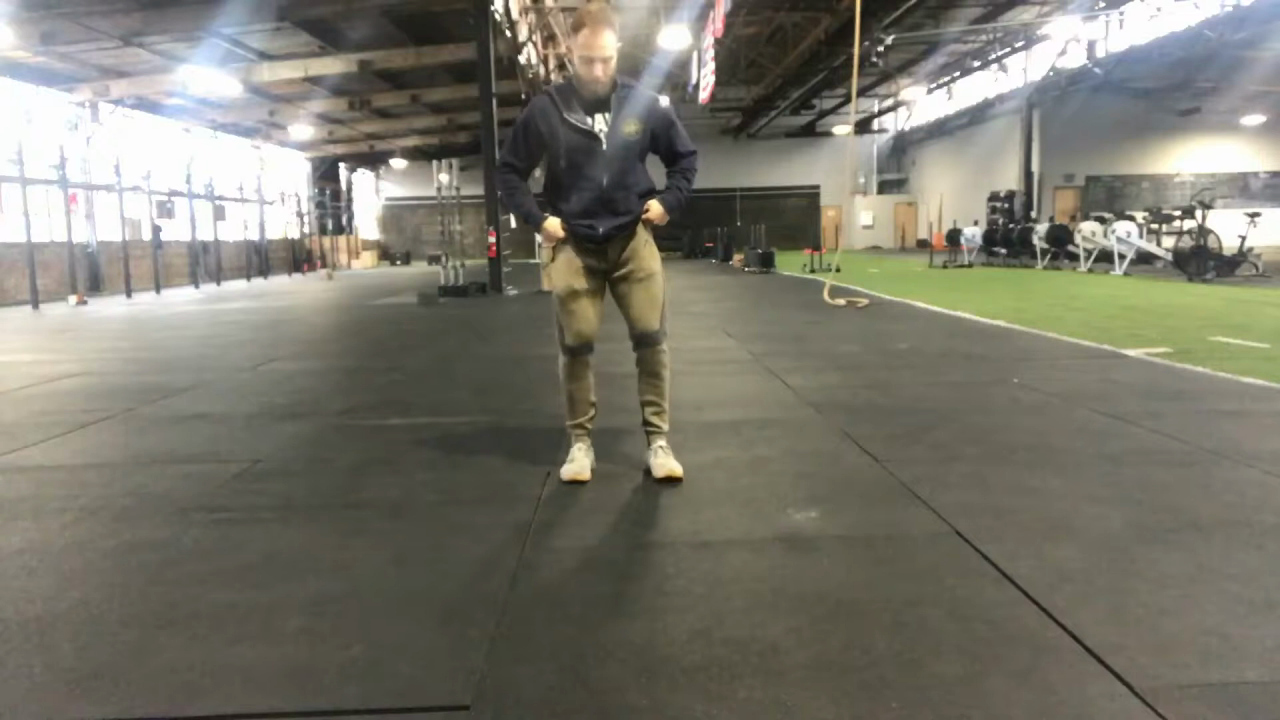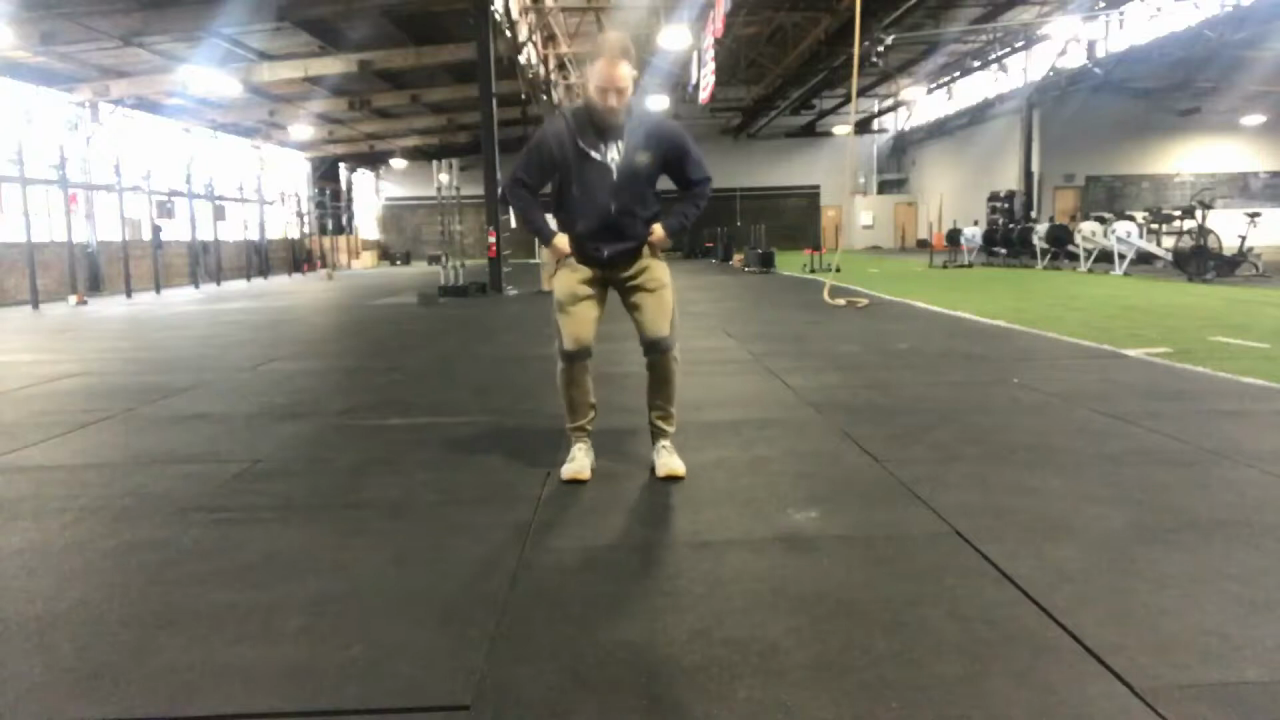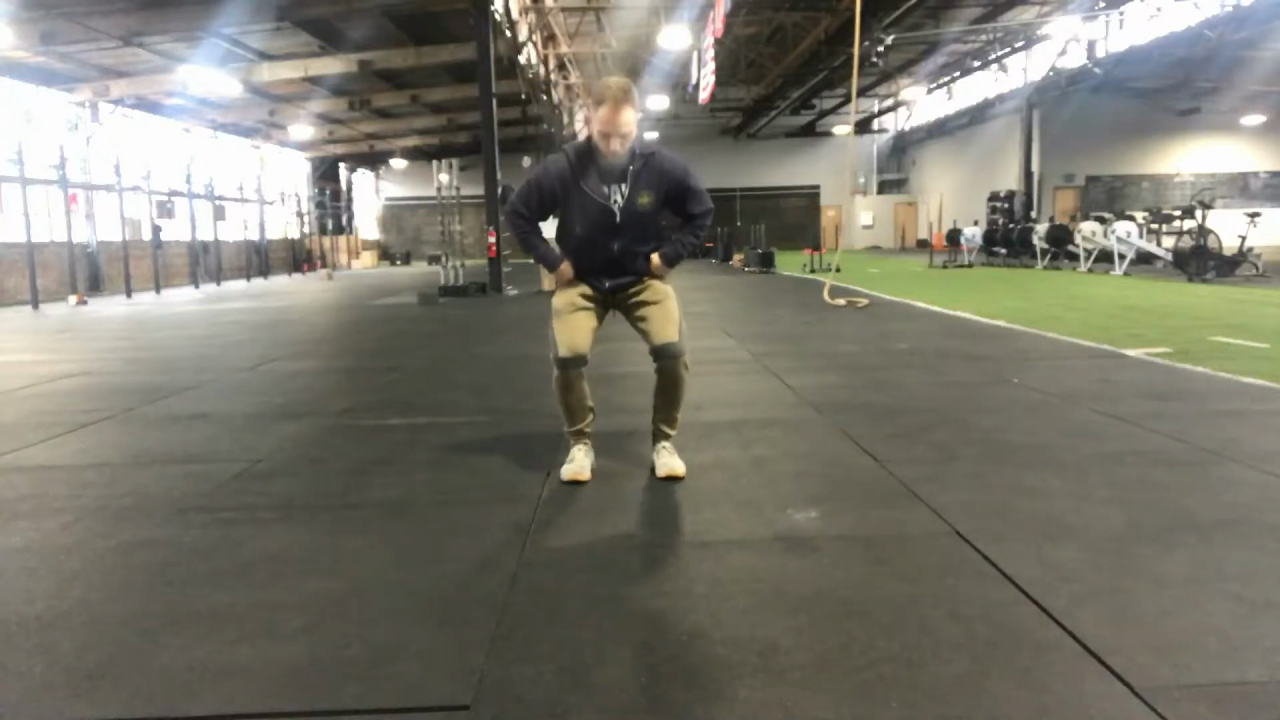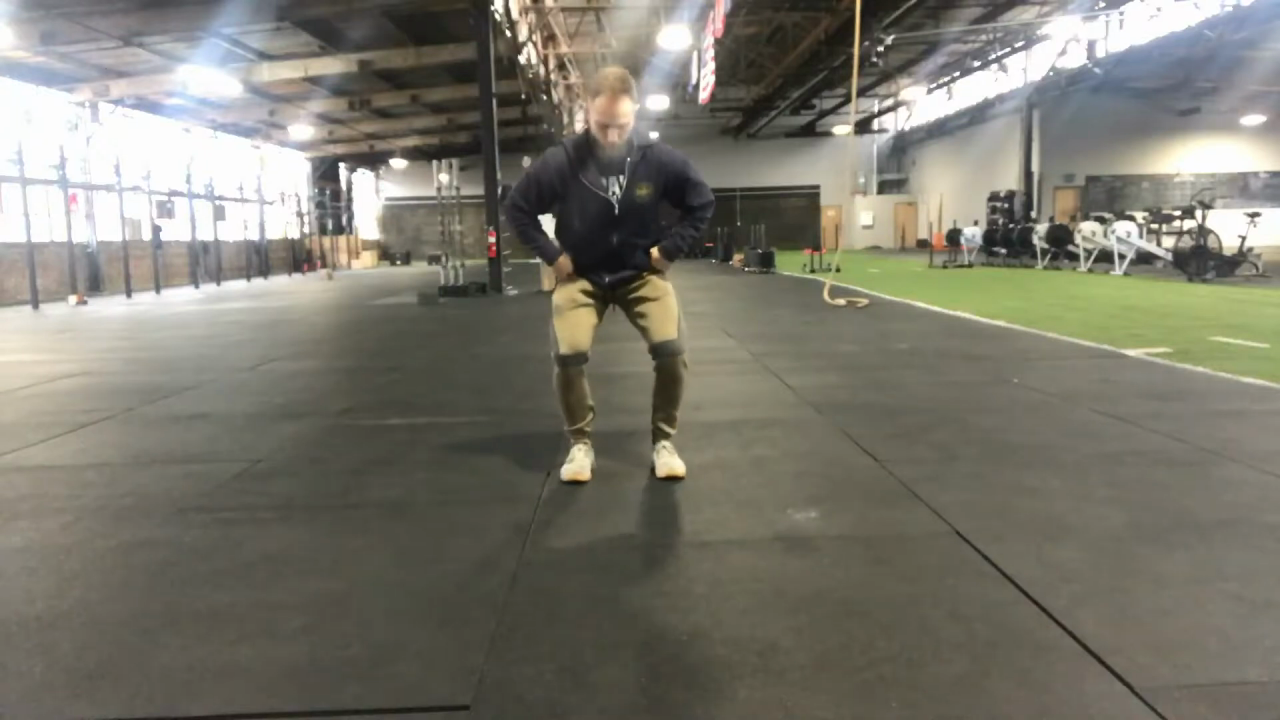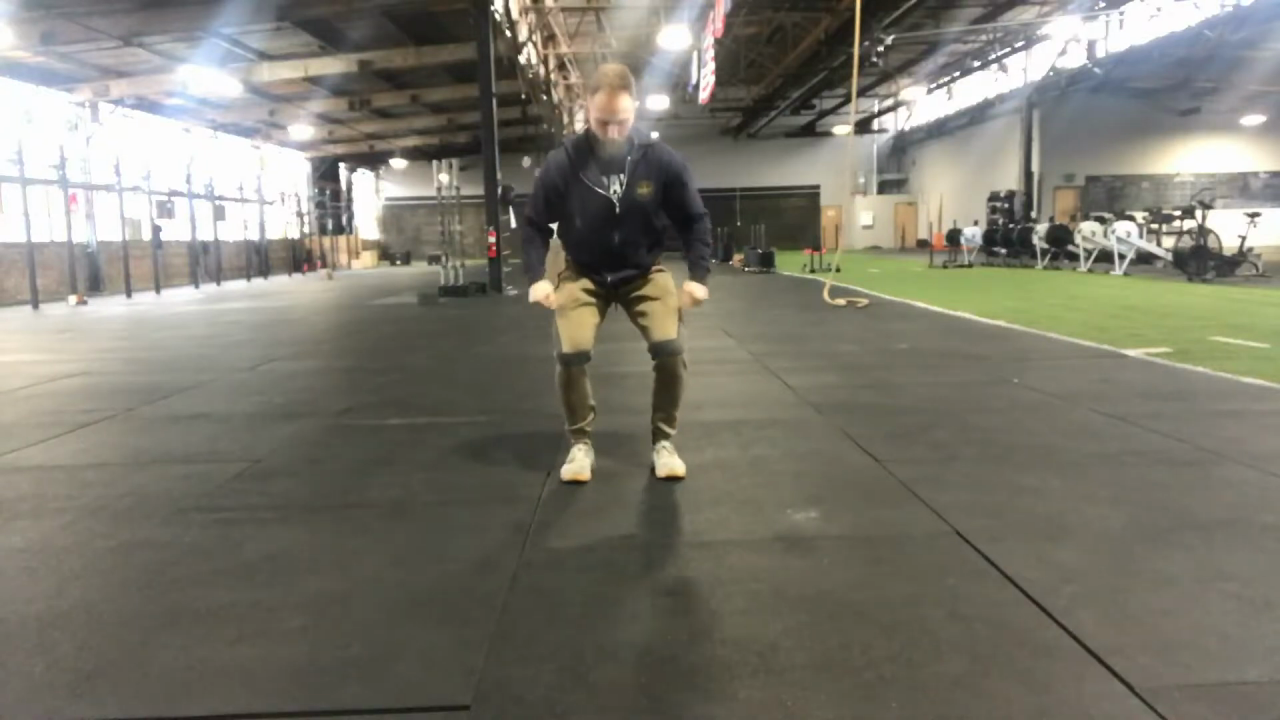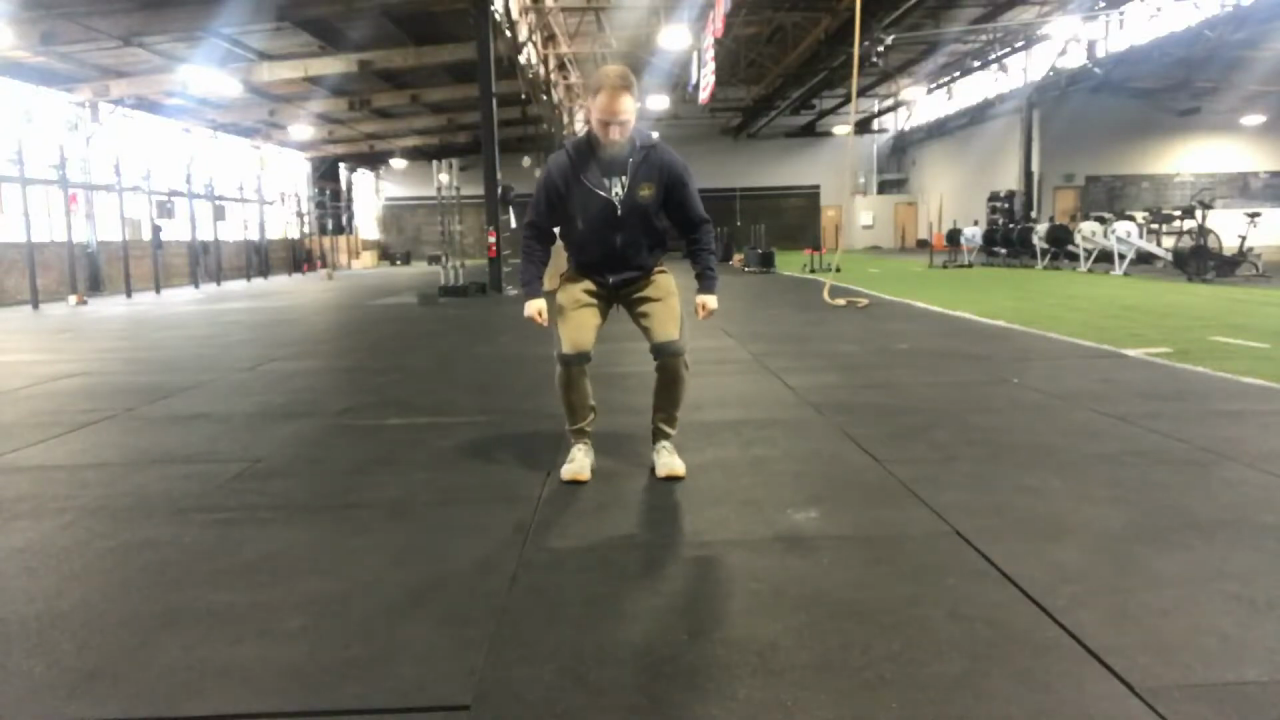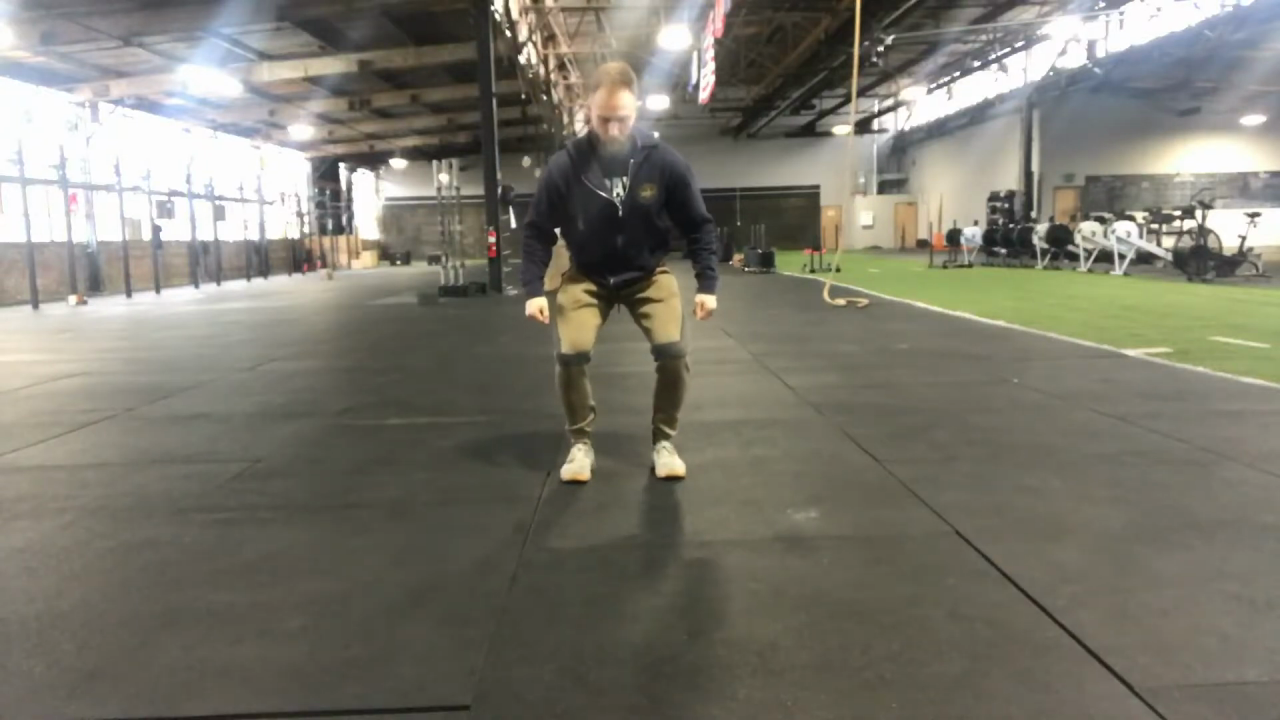
dt=0.3s
person 1, frame 1
left shoulder: (645, 103)
right shoulder: (545, 110)
left elbow: (685, 156)
right elbow: (509, 171)
left wrist: (668, 201)
right wrist: (537, 219)
left hip: (632, 240)
right hip: (573, 245)
left knee: (651, 339)
right knee: (576, 345)
left ankle: (657, 441)
right ankle: (580, 443)
person 1, frame 2
left shoulder: (658, 130)
right shoulder: (559, 131)
left elbow: (699, 181)
right elbow: (518, 186)
left wrist: (672, 225)
right wrist: (548, 234)
left hip: (640, 255)
right hip: (580, 258)
left knee: (661, 344)
right knee: (573, 348)
left ankle: (663, 441)
right ankle: (581, 443)
person 1, frame 3
left shoulder: (662, 166)
right shoulder: (561, 168)
left elbow: (702, 212)
right elbow: (518, 214)
left wrist: (669, 255)
right wrist: (553, 261)
left hip: (643, 278)
right hip: (581, 280)
left knee: (672, 352)
right knee: (568, 356)
left ankle: (663, 443)
right ankle: (580, 444)
person 1, frame 4
left shoulder: (660, 159)
right shoulder: (560, 162)
left elbow: (702, 204)
right elbow: (517, 208)
left wrist: (669, 249)
right wrist: (551, 253)
left hip: (642, 274)
right hip: (581, 275)
left knee: (671, 350)
right knee: (568, 355)
left ankle: (663, 442)
right ankle: (580, 444)
person 1, frame 5
left shoulder: (661, 160)
right shoulder: (562, 163)
left elbow: (694, 220)
right elbow: (534, 224)
left wrist: (697, 275)
right wrist: (537, 277)
left hip: (644, 272)
right hip: (583, 274)
left knee: (671, 350)
right knee: (571, 353)
left ankle: (663, 441)
right ankle: (581, 444)
person 1, frame 6
left shoulder: (662, 161)
right shoulder: (563, 165)
left elbow: (697, 225)
right elbow: (537, 231)
left wrist: (707, 283)
right wrist: (532, 290)
left hip: (647, 273)
right hip: (585, 276)
left knee: (672, 351)
right knee: (571, 354)
left ankle: (663, 441)
right ankle: (581, 443)
person 1, frame 7
left shoulder: (664, 161)
right shoulder: (565, 165)
left elbow: (699, 225)
right elbow: (538, 230)
left wrist: (707, 283)
right wrist: (534, 288)
left hip: (649, 273)
right hip: (587, 277)
left knee: (673, 352)
right knee: (571, 354)
left ankle: (664, 442)
right ankle: (581, 444)
